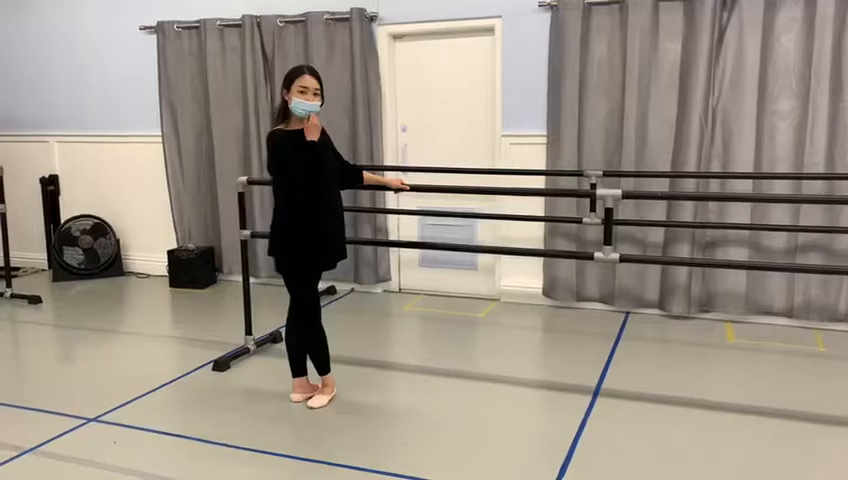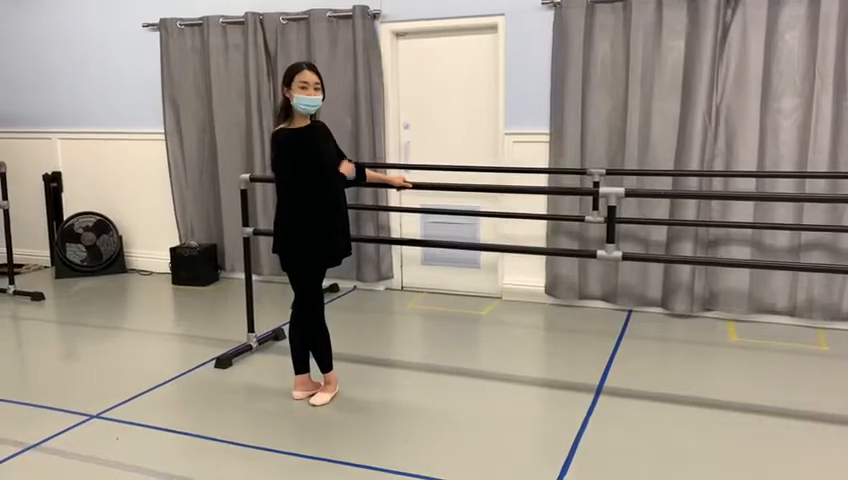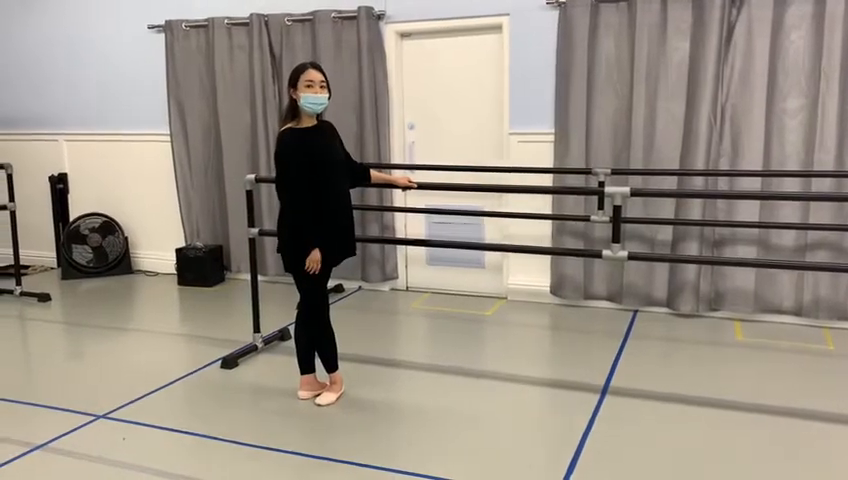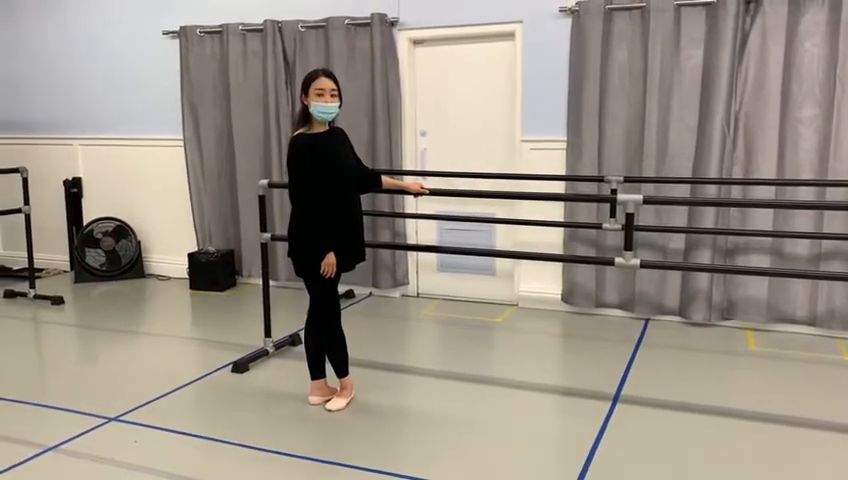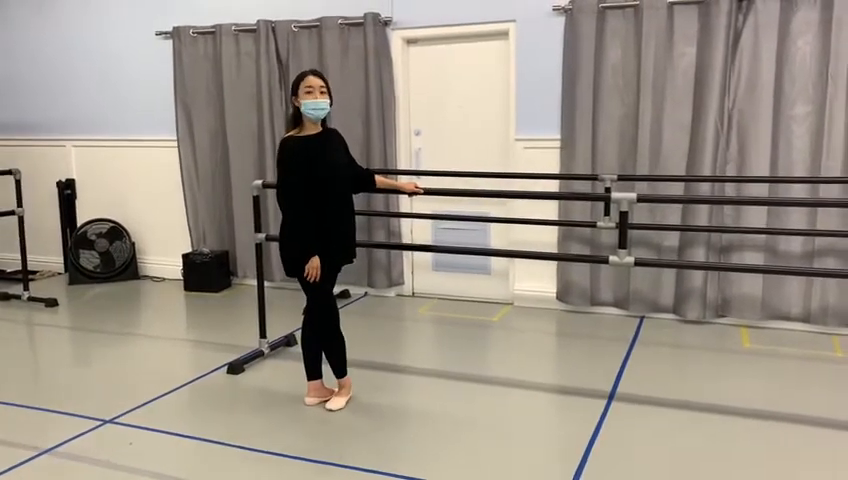
dt=0.7s
person 1, frame 1
left shoulder: (317, 133)
right shoulder: (279, 139)
left elbow: (344, 172)
right elbow: (303, 185)
left wrist: (385, 181)
right wrist: (311, 141)
left hip: (316, 232)
right hip: (294, 237)
left knee: (301, 307)
right knee: (307, 308)
left ankle: (301, 383)
right ankle: (326, 380)
person 1, frame 2
left shoulder: (319, 130)
right shoulder: (283, 139)
left elbow: (347, 167)
right elbow: (301, 188)
left wrist: (387, 179)
right wrist: (340, 174)
left hip: (319, 231)
right hip: (299, 234)
left knee: (305, 304)
right knee: (310, 305)
left ankle: (302, 380)
right ankle: (328, 378)
person 1, frame 3
left shoulder: (327, 130)
right shoulder: (289, 139)
left elbow: (351, 171)
right elbow: (291, 197)
left wrist: (393, 179)
right wrist: (310, 245)
left hip: (327, 232)
right hip: (304, 238)
left knee: (311, 305)
right knee: (315, 305)
left ankle: (308, 380)
right ankle: (334, 377)
person 1, frame 4
left shoulder: (338, 136)
right shoulder: (301, 144)
left elbow: (362, 177)
right elbow: (304, 202)
left wrist: (404, 186)
right wrist: (324, 248)
left hip: (336, 237)
right hip: (313, 243)
left knee: (320, 310)
right knee: (327, 310)
left ankle: (318, 386)
right ankle: (344, 382)
person 1, frame 5
left shoulder: (333, 138)
right shoulder: (291, 146)
left elbow: (357, 177)
right elbow: (291, 204)
left wrist: (399, 185)
right wrist: (310, 251)
left hip: (331, 240)
right hip: (305, 245)
left knee: (317, 310)
right knee: (325, 310)
left ankle: (315, 387)
right ankle: (343, 381)
